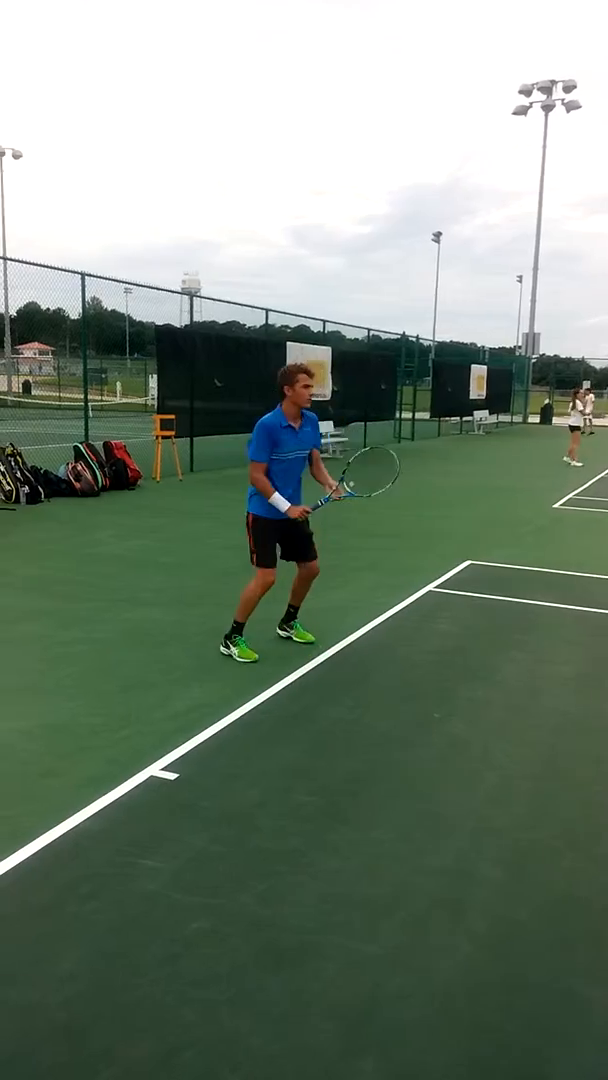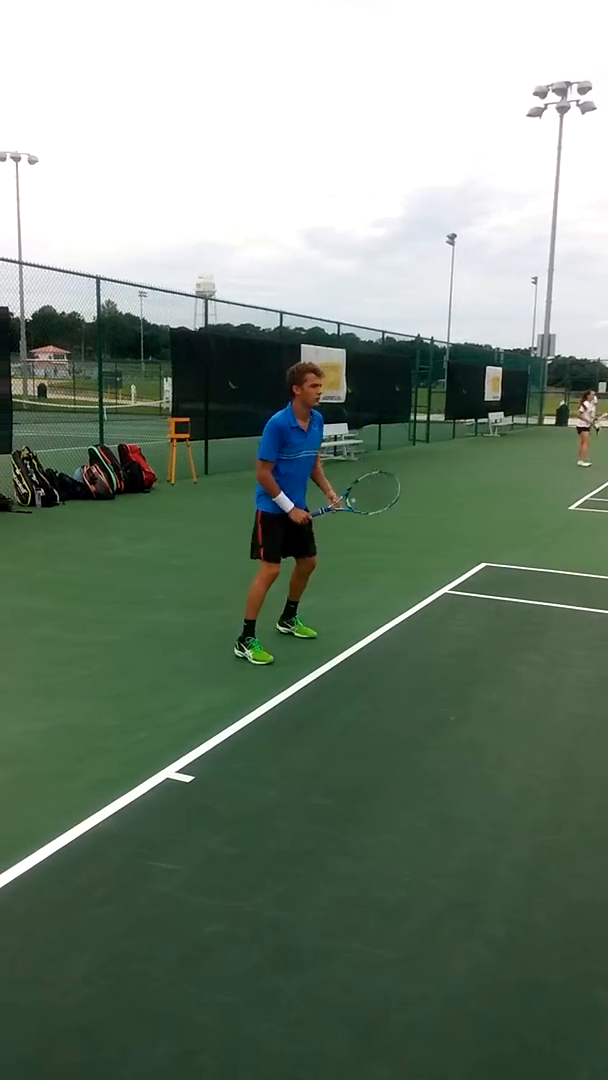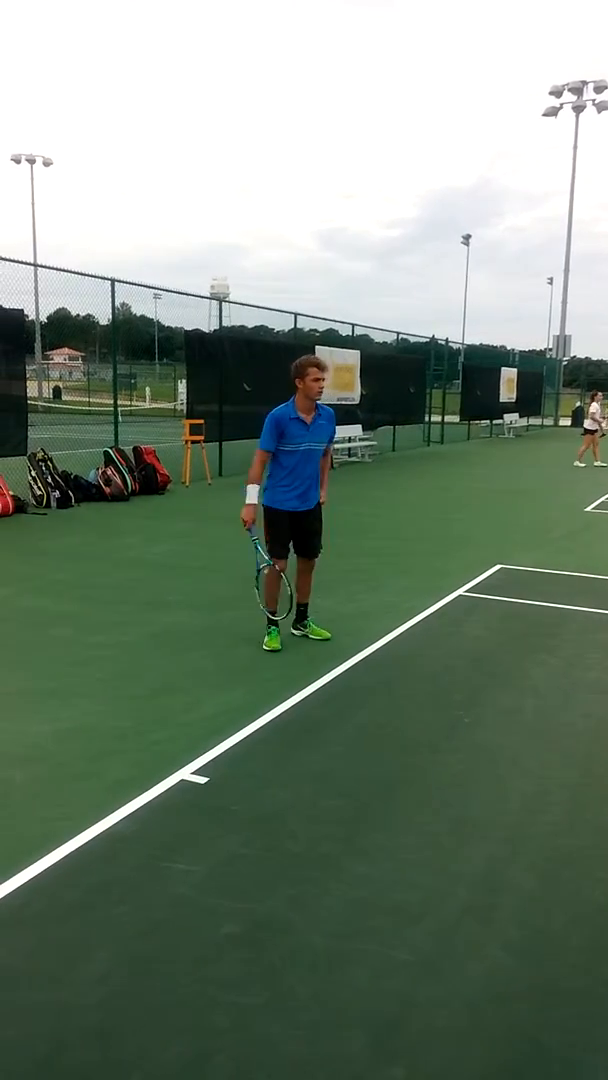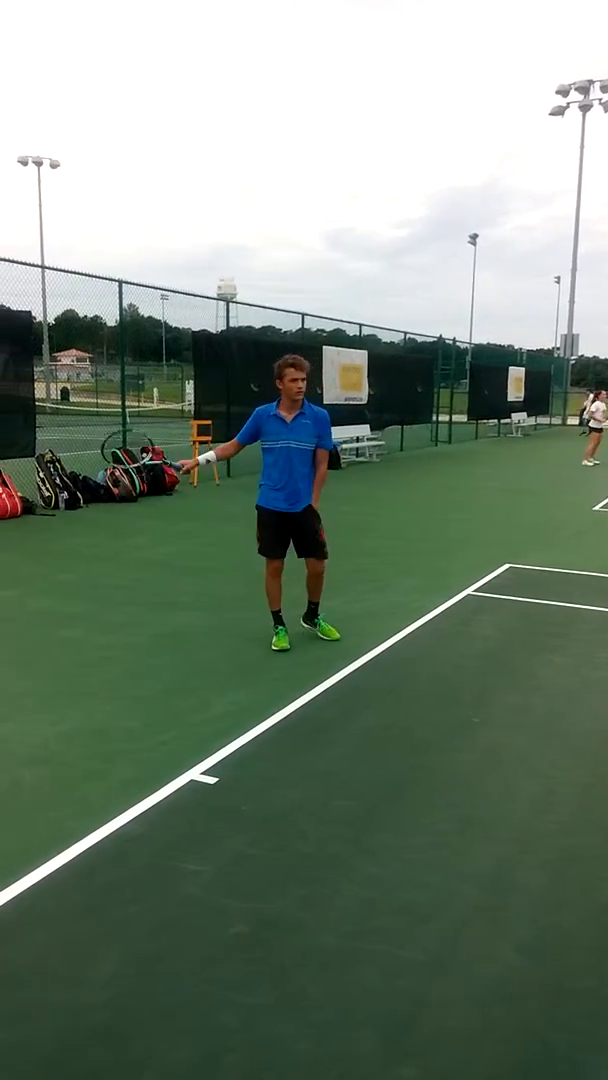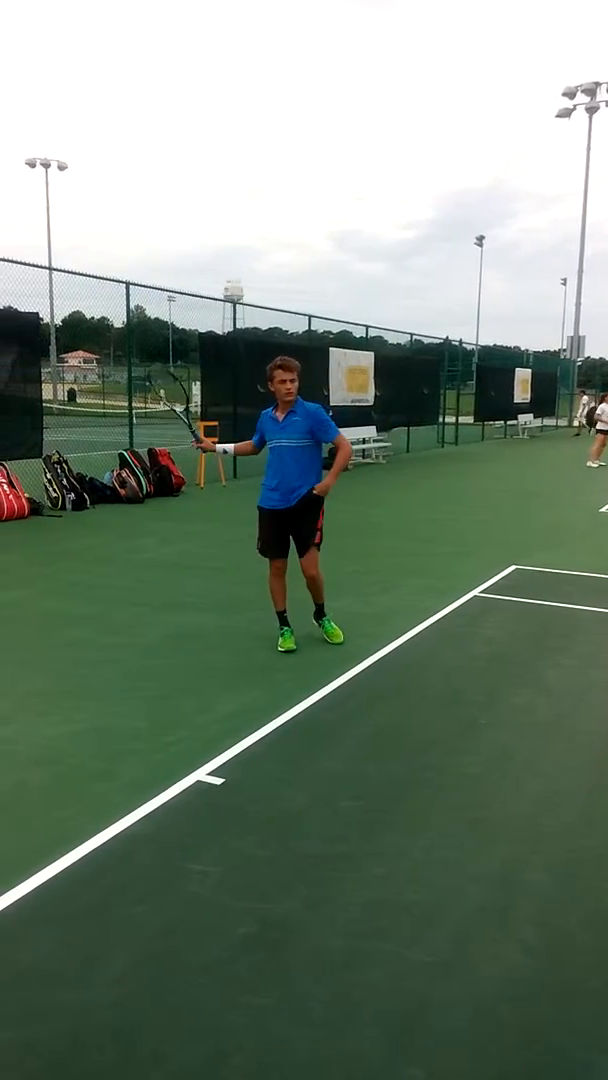
dt=0.4s
person 1, frame 1
left shoulder: (311, 422)
right shoulder: (266, 426)
left elbow: (314, 461)
right elbow: (256, 476)
left wrist: (329, 482)
right wrist: (286, 507)
left hip: (295, 511)
right hip: (264, 513)
left knee: (311, 568)
right knee: (265, 578)
left ankle: (289, 622)
right ankle: (233, 637)
person 1, frame 2
left shoulder: (317, 420)
right shoulder: (278, 424)
right elbow: (263, 473)
left wrist: (328, 490)
right wrist: (290, 508)
left hip: (297, 508)
right hip: (272, 509)
left knee: (308, 562)
right knee: (269, 571)
left ankle: (288, 619)
right ankle: (246, 639)
person 1, frame 3
left shoulder: (328, 417)
right shoulder: (278, 417)
right elbow: (260, 461)
left wrist: (323, 490)
right wrist: (250, 502)
left hip: (309, 505)
right hip: (278, 506)
left knee: (308, 563)
right knee: (277, 565)
left ankle: (301, 621)
right ankle: (271, 625)
person 1, frame 4
left shoulder: (319, 417)
right shoulder: (262, 415)
left elbow: (322, 465)
right elbow: (234, 446)
left wrist: (313, 502)
right wrist: (199, 460)
left hip: (304, 506)
right hip: (271, 506)
left knee: (317, 565)
right knee: (274, 566)
left ankle: (313, 616)
right ankle: (279, 626)
person 1, frame 5
left shoulder: (313, 413)
right shoulder: (266, 418)
left elbow: (345, 448)
right elbow: (254, 446)
left wrist: (328, 482)
right wrist: (216, 447)
left hip: (305, 502)
right hip: (271, 504)
left knee: (310, 568)
right knee: (277, 566)
left ankle: (322, 616)
right ankle: (284, 627)
